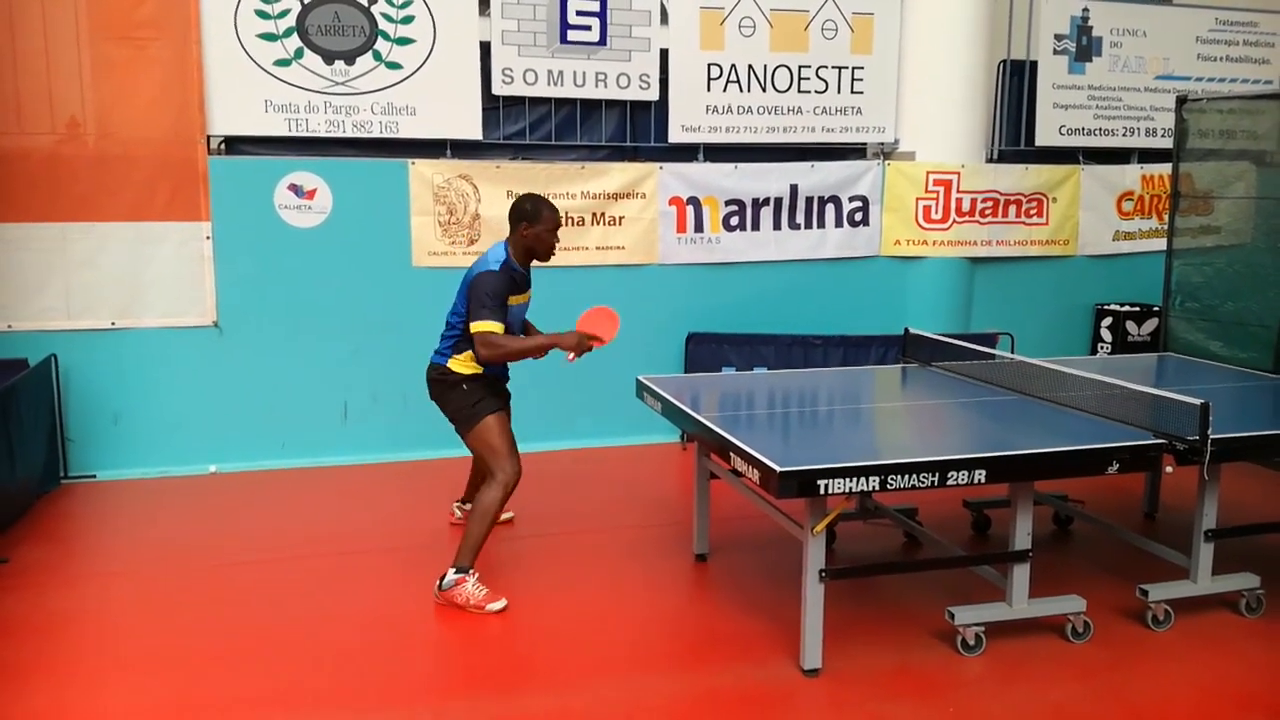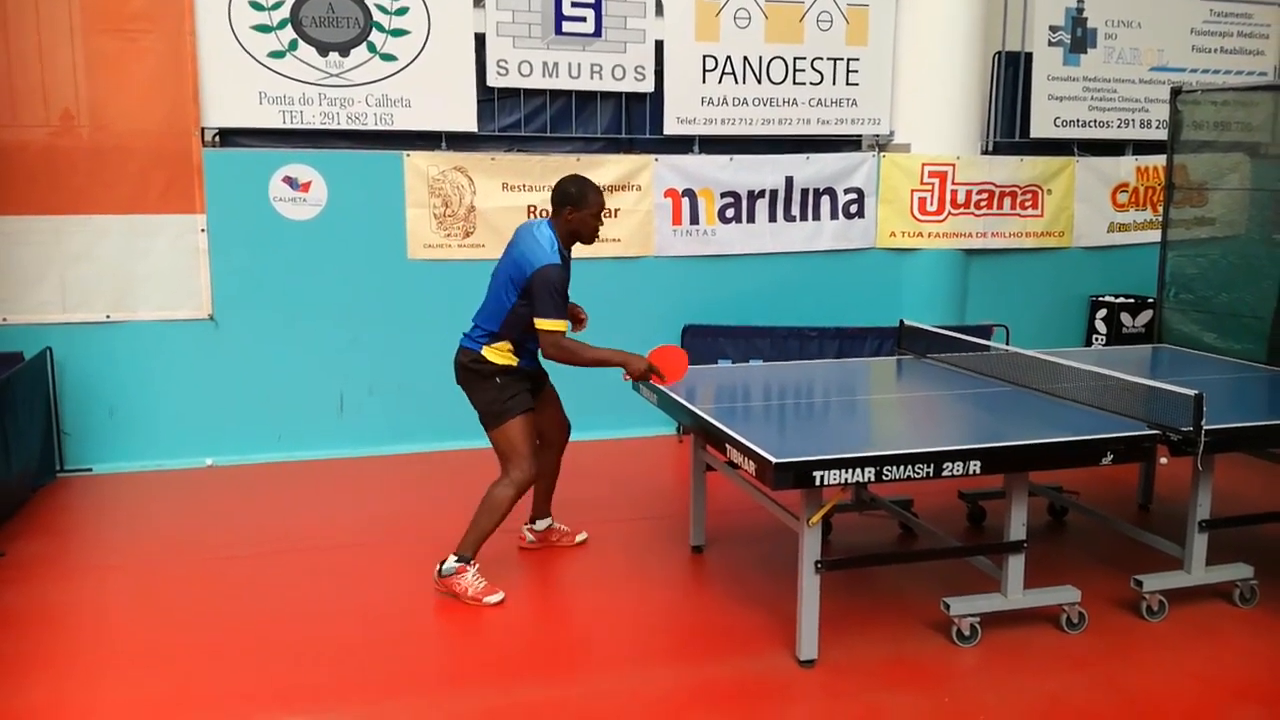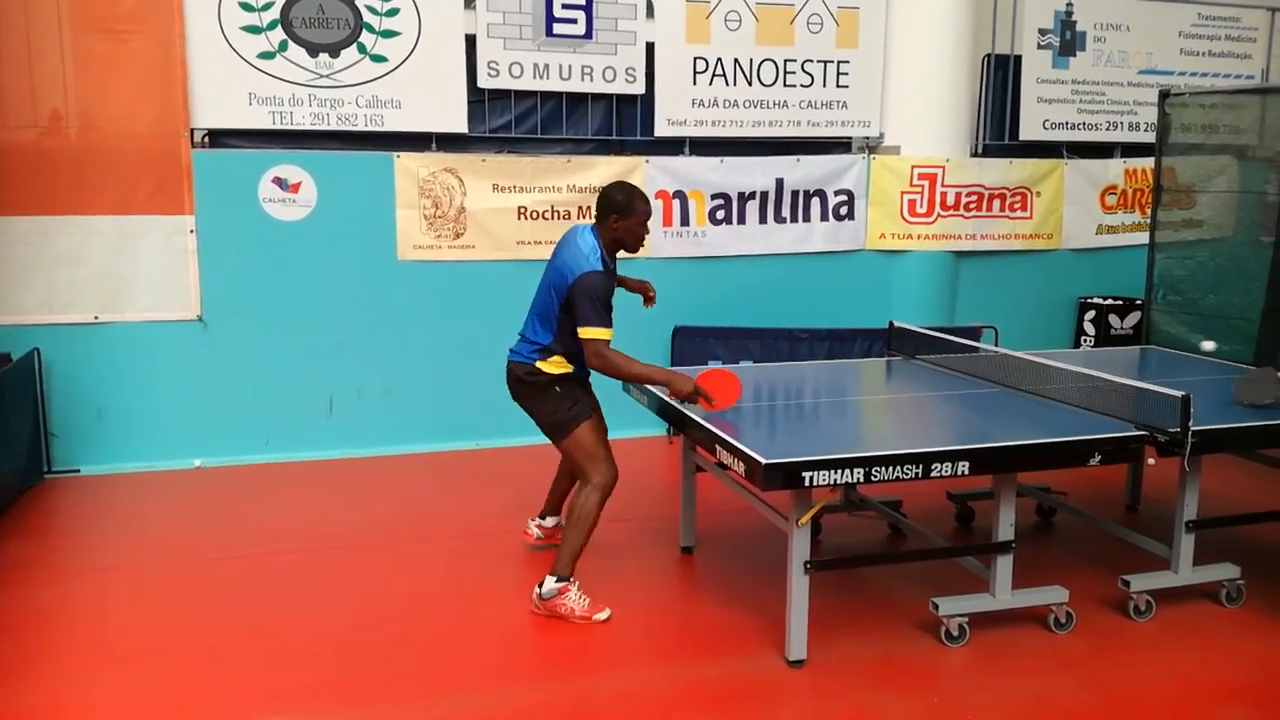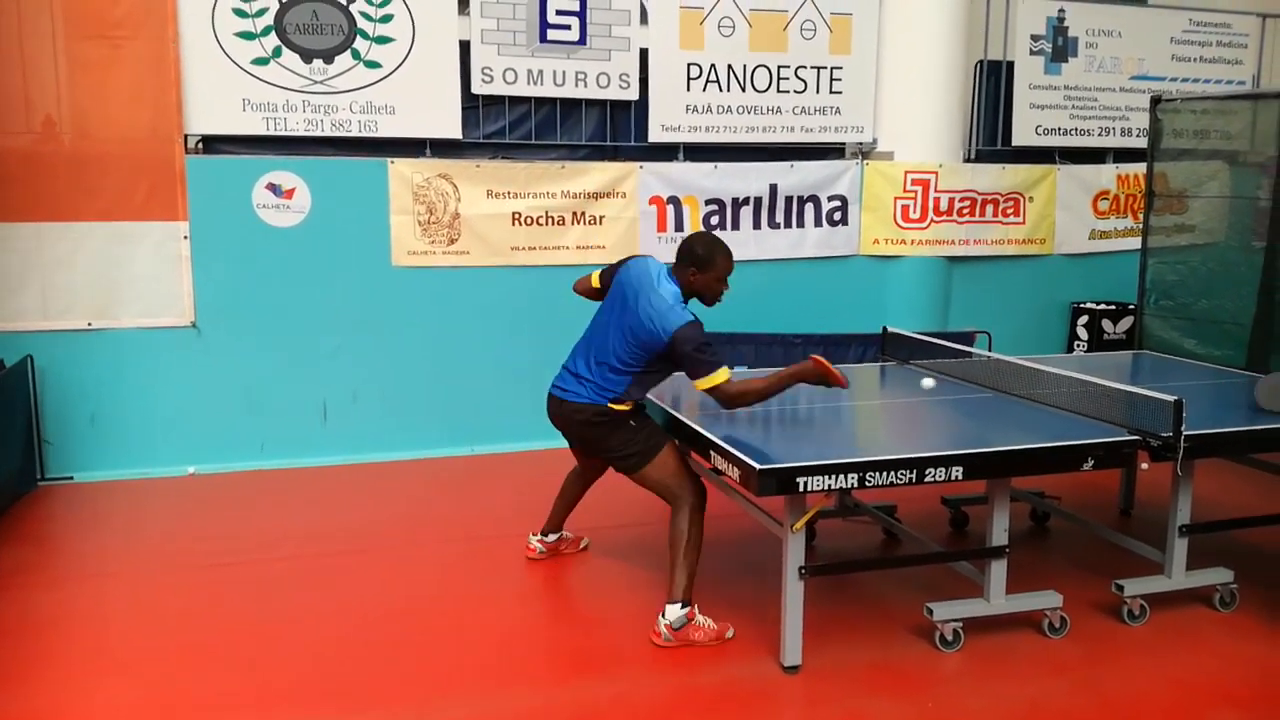
dt=0.4s
person 1, frame 1
left shoulder: (518, 262)
right shoulder: (492, 276)
right elbow: (488, 347)
left wrist: (530, 332)
right wrist: (559, 341)
left hip: (483, 374)
right hip: (460, 377)
left knee: (498, 447)
right knee: (506, 472)
left ankle: (467, 506)
right ankle: (456, 579)
person 1, frame 2
left shoulder: (536, 230)
right shoulder: (549, 266)
right elbow: (555, 347)
left wrist: (563, 307)
right wrist: (624, 359)
left hip: (511, 358)
right hip: (489, 366)
left knee: (556, 433)
right knee: (523, 469)
left ankle: (539, 525)
right ankle: (455, 568)
person 1, frame 3
left shoulder: (581, 234)
right shoulder: (591, 277)
right elbow: (599, 355)
left wrist: (627, 283)
right wrist: (668, 378)
left hip: (541, 367)
right hip: (541, 376)
left knee: (587, 444)
right knee: (602, 474)
left ankle: (547, 524)
right ankle: (555, 587)
person 1, frame 4
left shoulder: (639, 266)
right shoulder: (680, 326)
left elbow: (591, 287)
right elbow: (729, 394)
right wrist: (797, 374)
left hip: (562, 398)
right hip: (601, 414)
left knee: (596, 461)
right knee: (688, 497)
left ankle: (549, 537)
right ankle: (676, 618)
